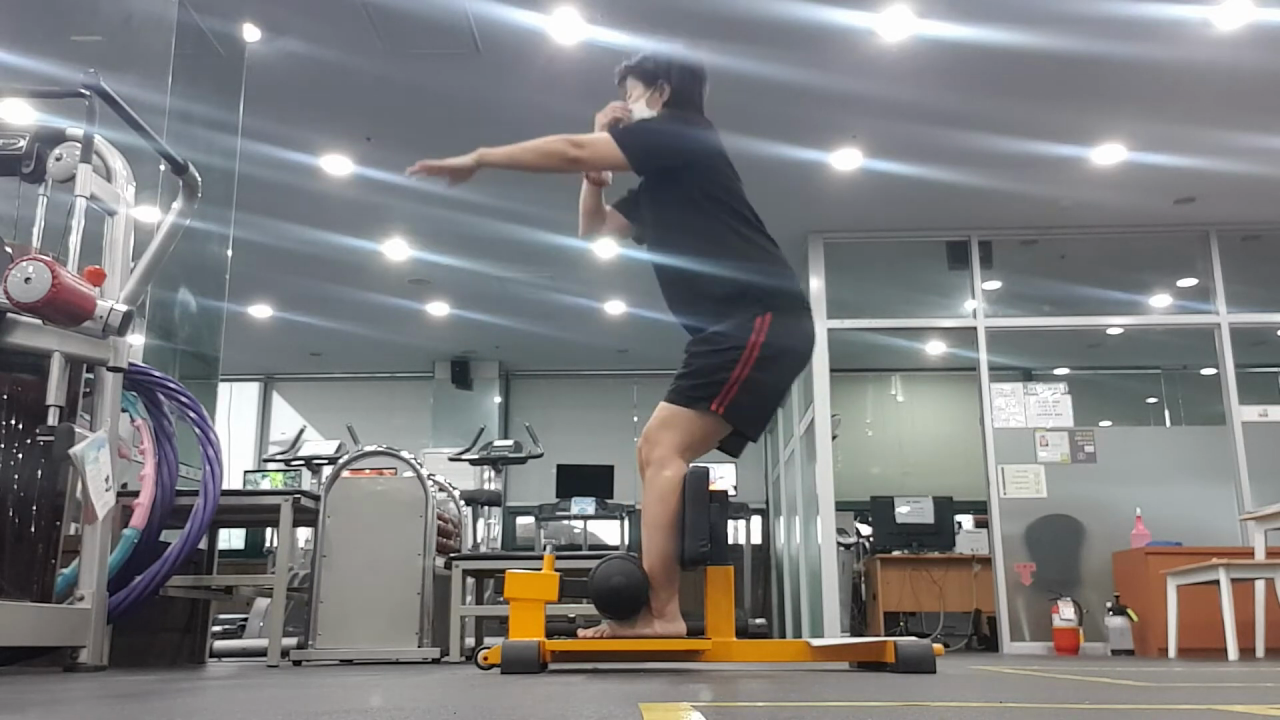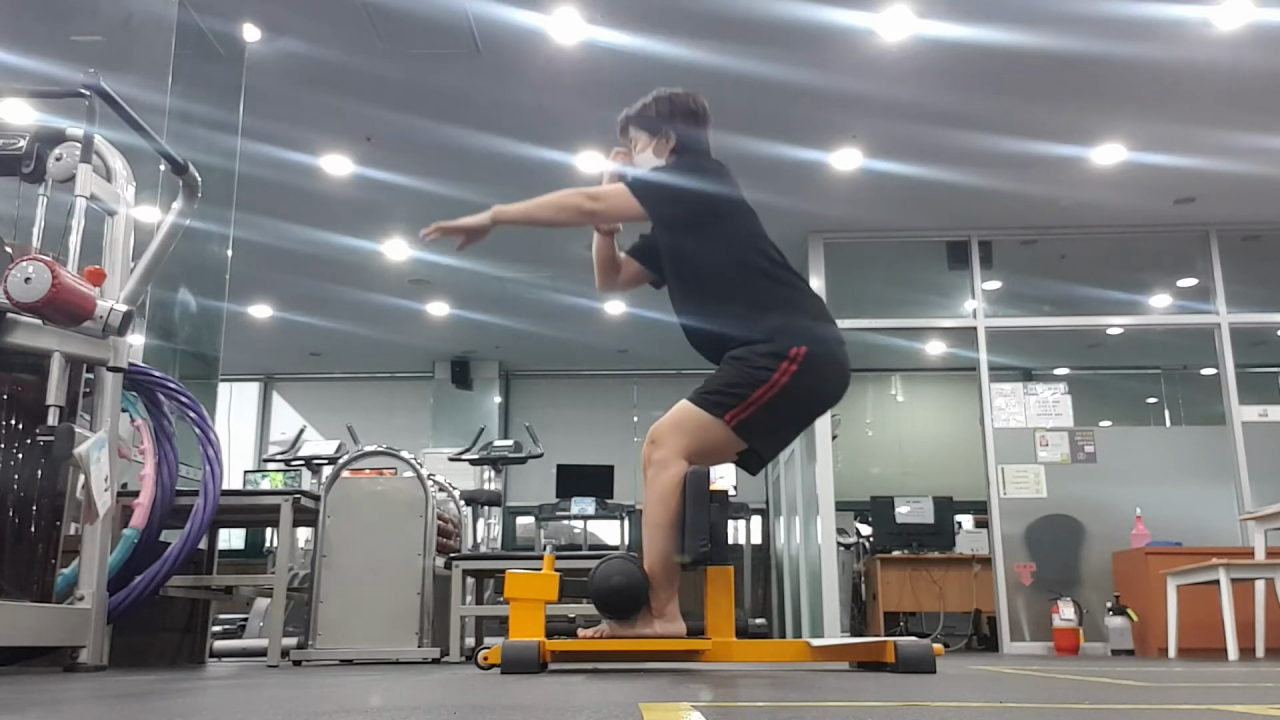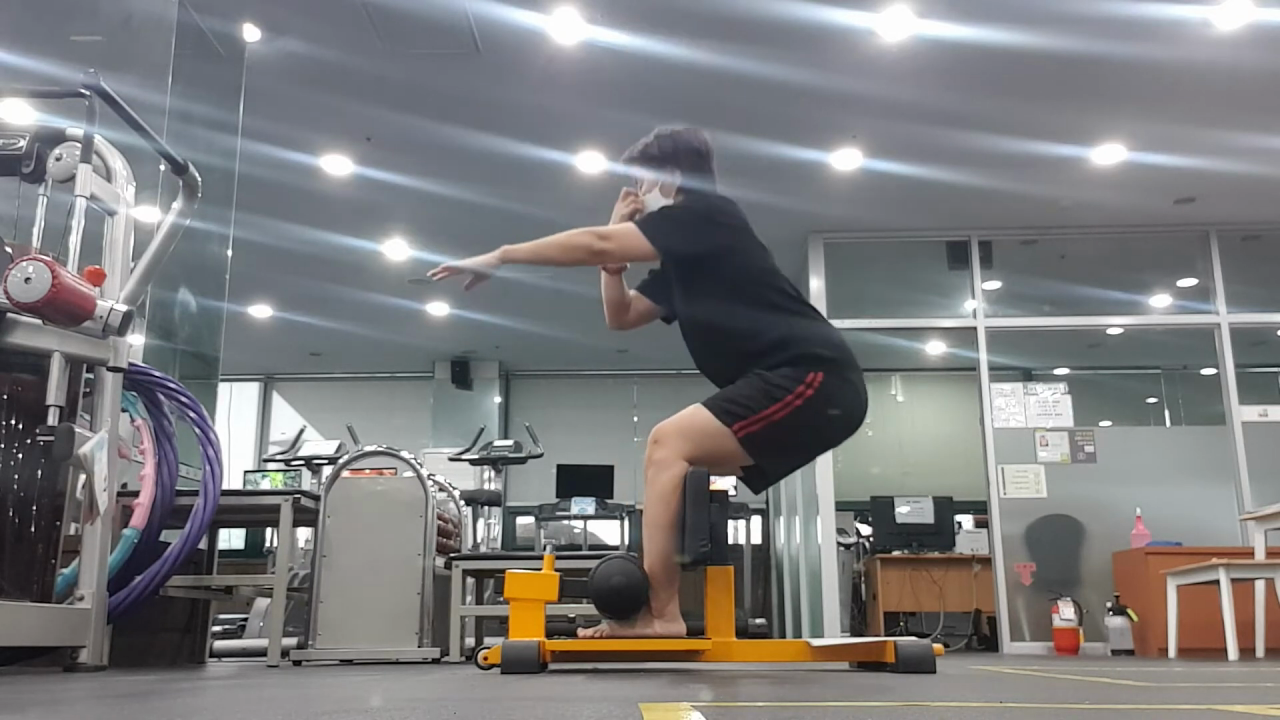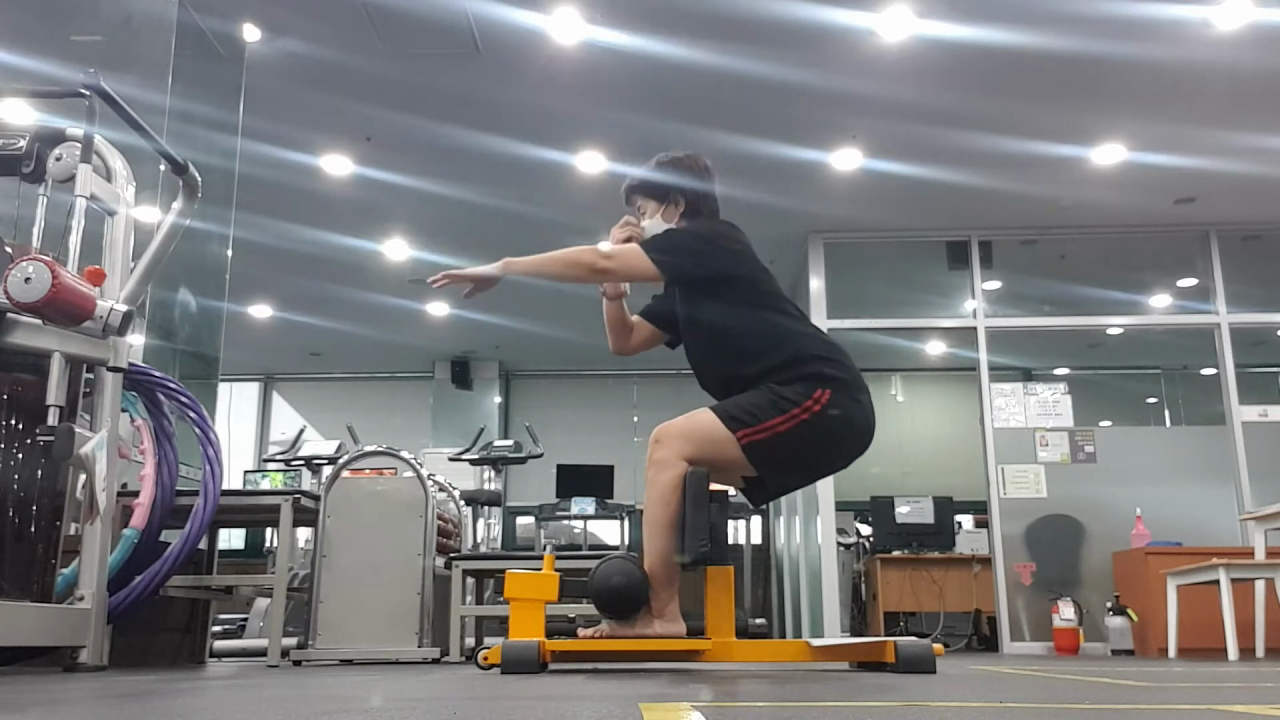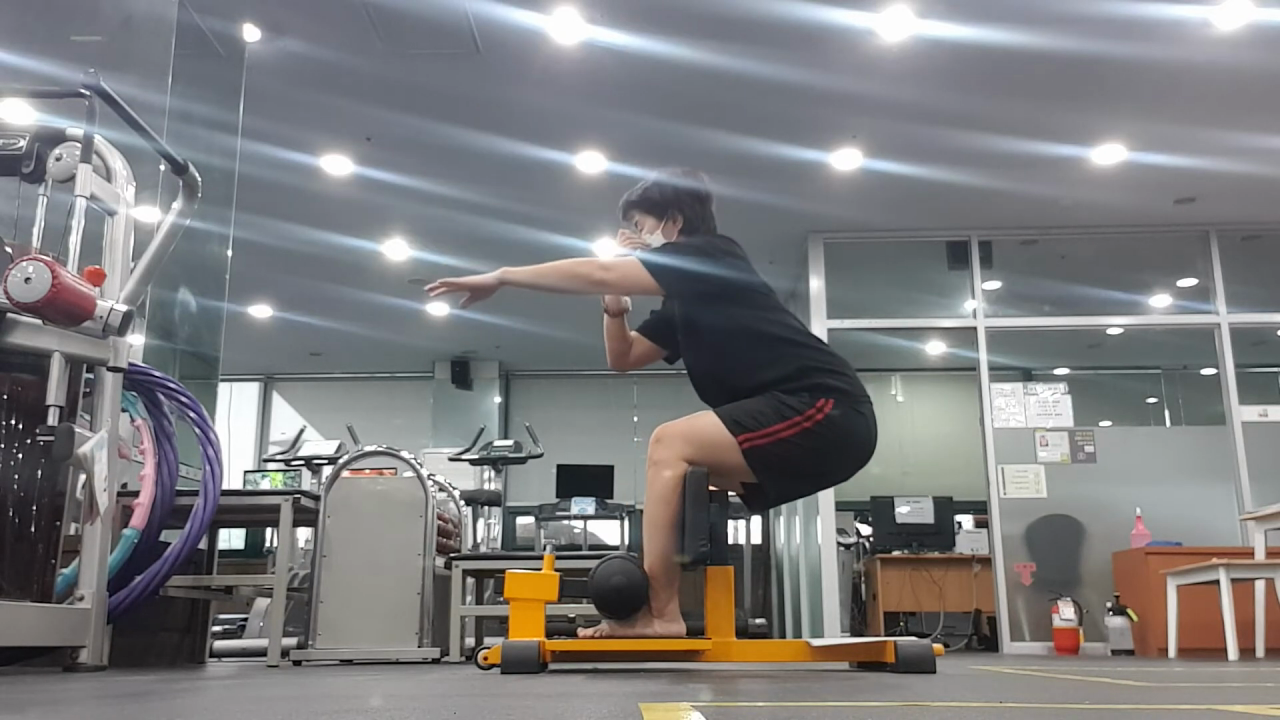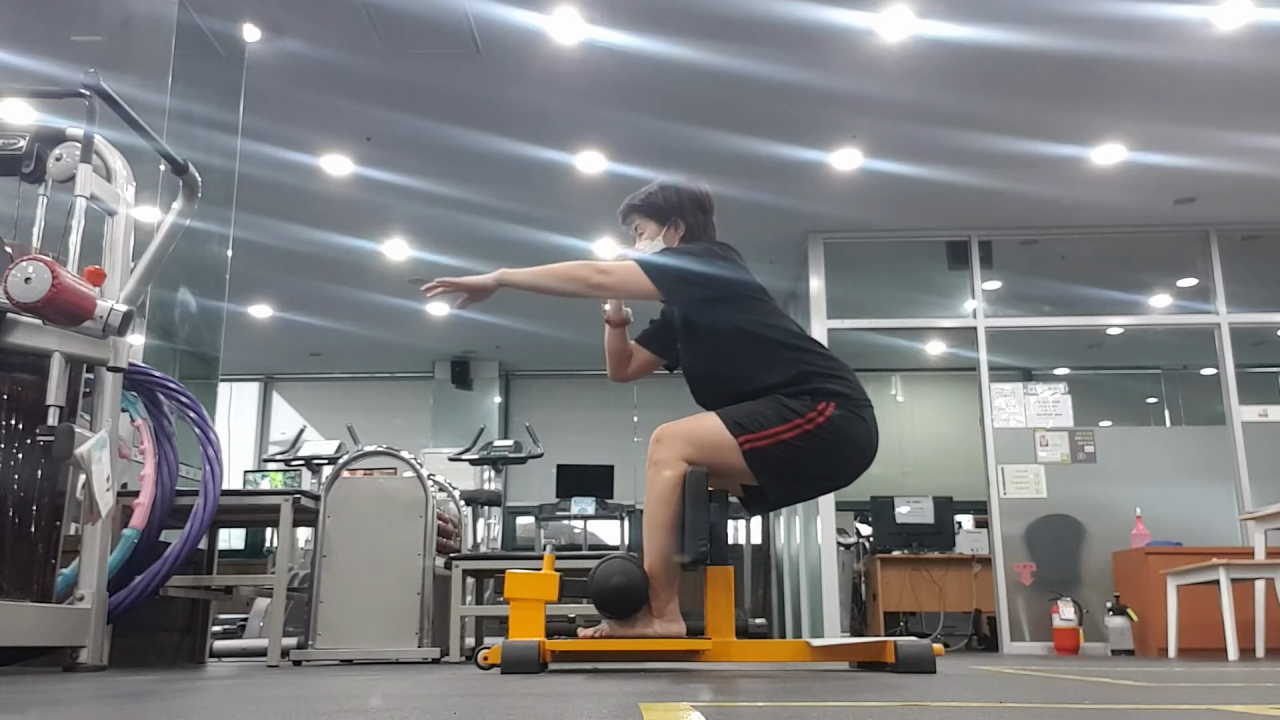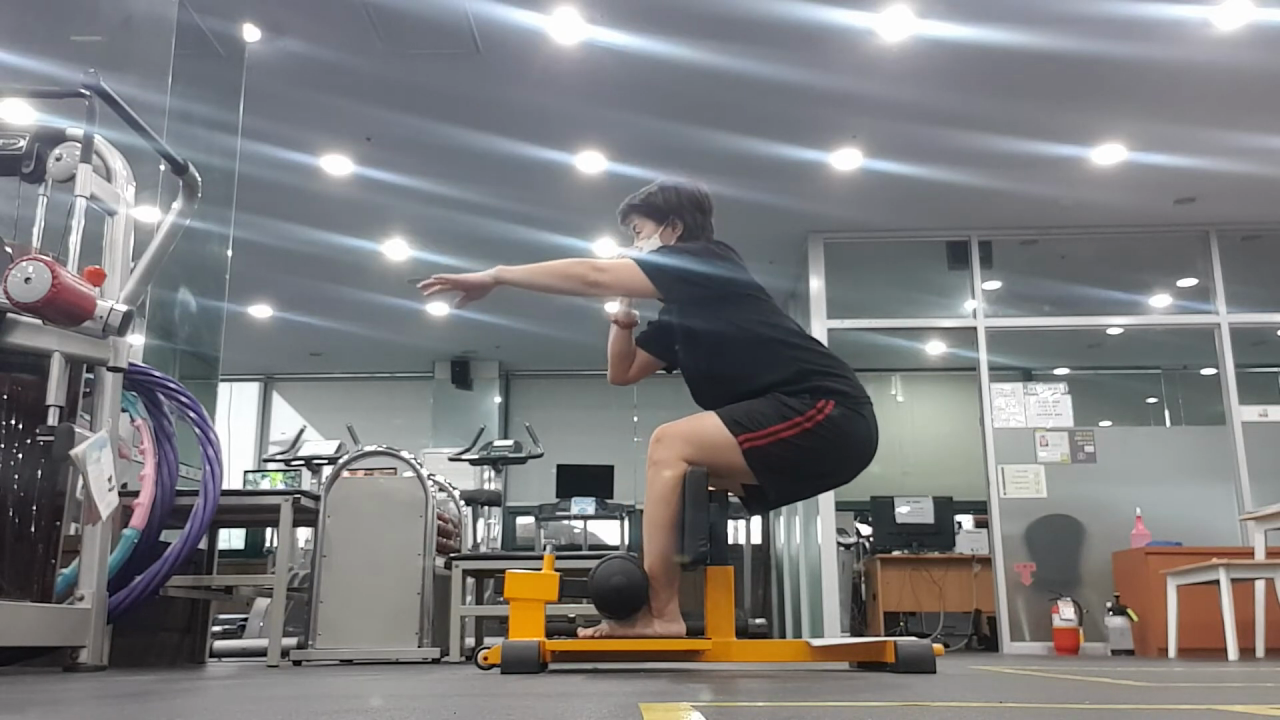
dt=0.3s
person 1, frame 1
left shoulder: (683, 132)
right shoulder: (660, 184)
left elbow: (572, 151)
right elbow: (594, 228)
left wrist: (477, 159)
right wrist: (597, 167)
left hip: (757, 319)
right hip: (741, 326)
left knee: (662, 446)
right knee: (658, 453)
left ankle: (659, 613)
right ankle: (658, 608)
person 1, frame 2
left shoulder: (698, 182)
right shoulder: (674, 225)
left elbow: (586, 204)
right elbow: (611, 277)
left wrist: (490, 216)
right wrist: (606, 217)
left hip: (795, 353)
right hip: (790, 359)
left knee: (666, 444)
right knee: (668, 453)
left ankle: (659, 614)
right ankle: (670, 608)
person 1, frame 3
left shoulder: (708, 216)
right shoulder: (684, 257)
left elbow: (596, 245)
right elbow: (621, 316)
left wrist: (501, 256)
right wrist: (614, 249)
left hip: (814, 380)
right hip: (809, 387)
left knee: (669, 443)
right knee: (678, 464)
left ankle: (660, 615)
right ankle: (679, 607)
person 1, frame 4
left shoulder: (712, 242)
right shoulder: (687, 286)
left elbow: (595, 263)
right elbow: (623, 340)
left wrist: (501, 268)
right wrist: (614, 279)
left hip: (824, 401)
right hip: (828, 414)
left knee: (670, 443)
right knee: (683, 475)
left ankle: (659, 615)
person 1, frame 5
left shoulder: (710, 256)
right shoulder: (684, 302)
left elbow: (596, 275)
right elbow: (622, 357)
left wrist: (501, 277)
right wrist: (615, 295)
left hip: (827, 412)
right hip: (830, 425)
left knee: (670, 444)
right knee: (682, 480)
left ankle: (659, 615)
person 1, frame 6
left shoulder: (710, 263)
right shoulder: (683, 310)
left elbow: (595, 277)
right elbow: (622, 367)
left wrist: (499, 278)
right wrist: (616, 306)
left hip: (829, 416)
right hip: (826, 429)
left knee: (670, 444)
right knee: (681, 481)
left ankle: (659, 615)
person 1, frame 7
left shoulder: (707, 261)
right shoulder: (683, 309)
left elbow: (594, 276)
right elbow: (622, 371)
left wrist: (496, 275)
right wrist: (625, 310)
left hip: (828, 414)
right hip: (827, 427)
left knee: (671, 444)
right knee: (680, 481)
left ankle: (660, 616)
